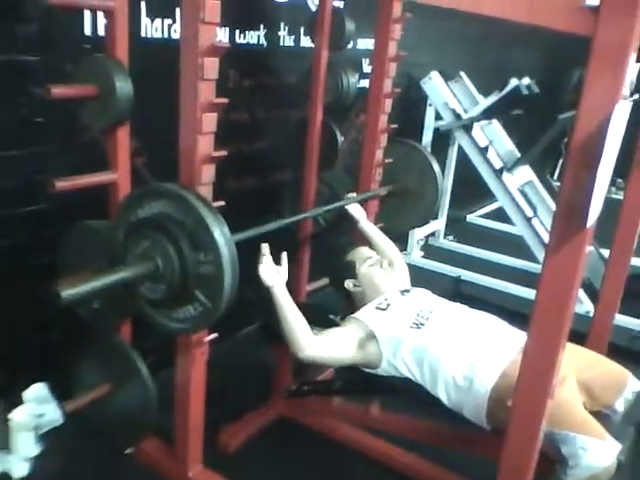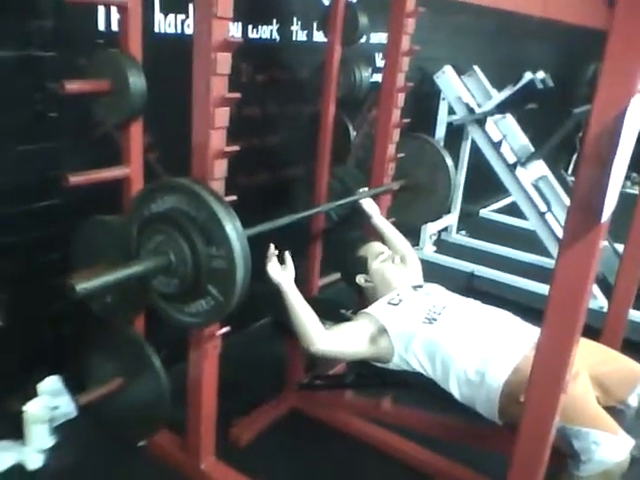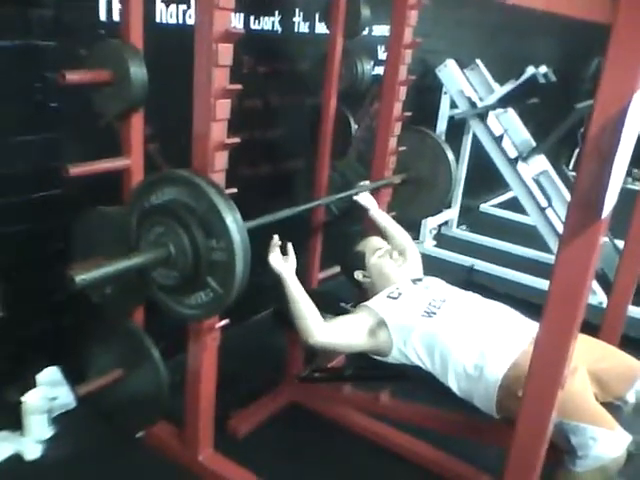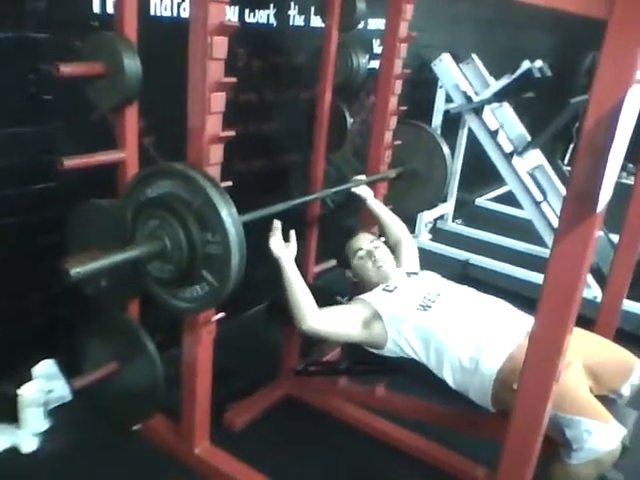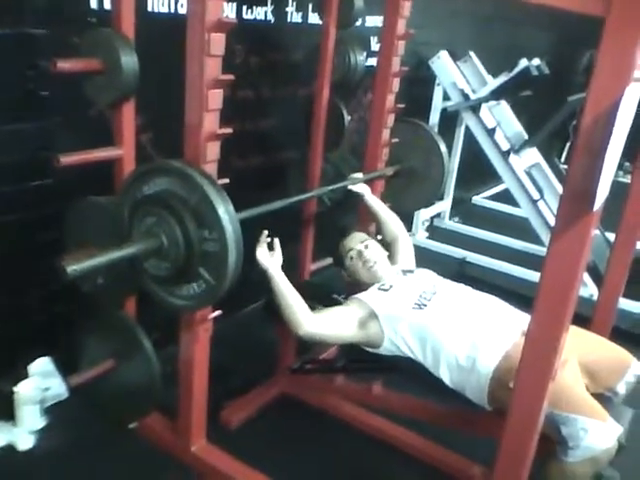
dt=0.4s
person 1, frame 1
left shoulder: (405, 293)
right shoulder: (364, 330)
left elbow: (396, 257)
right elbow: (308, 348)
left wrist: (362, 221)
right wrist: (277, 287)
left hip: (526, 347)
right hip: (499, 380)
person 1, frame 2
left shoulder: (416, 288)
right shoulder: (375, 325)
left elbow: (408, 253)
right elbow: (319, 342)
left wrist: (375, 216)
right wrist: (286, 284)
left hip: (538, 342)
right hip: (511, 375)
person 1, frame 3
left shoulder: (415, 281)
right shoulder: (374, 318)
left elbow: (408, 246)
right elbow: (317, 334)
left wrist: (374, 210)
right wrist: (288, 276)
left hip: (539, 337)
right hip: (510, 370)
person 1, frame 4
left shoulder: (409, 274)
right shoulder: (368, 311)
left elbow: (403, 237)
right elbow: (311, 321)
left wrist: (370, 201)
right wrist: (286, 261)
left hip: (532, 330)
right hip: (503, 364)
right knee: (599, 444)
person 1, frame 5
left shoulder: (406, 272)
right shoulder: (365, 311)
left elbow: (400, 235)
right elbow: (306, 326)
left wrist: (369, 197)
right wrist: (273, 270)
left hip: (529, 328)
right hip: (500, 361)
right knee: (595, 442)
